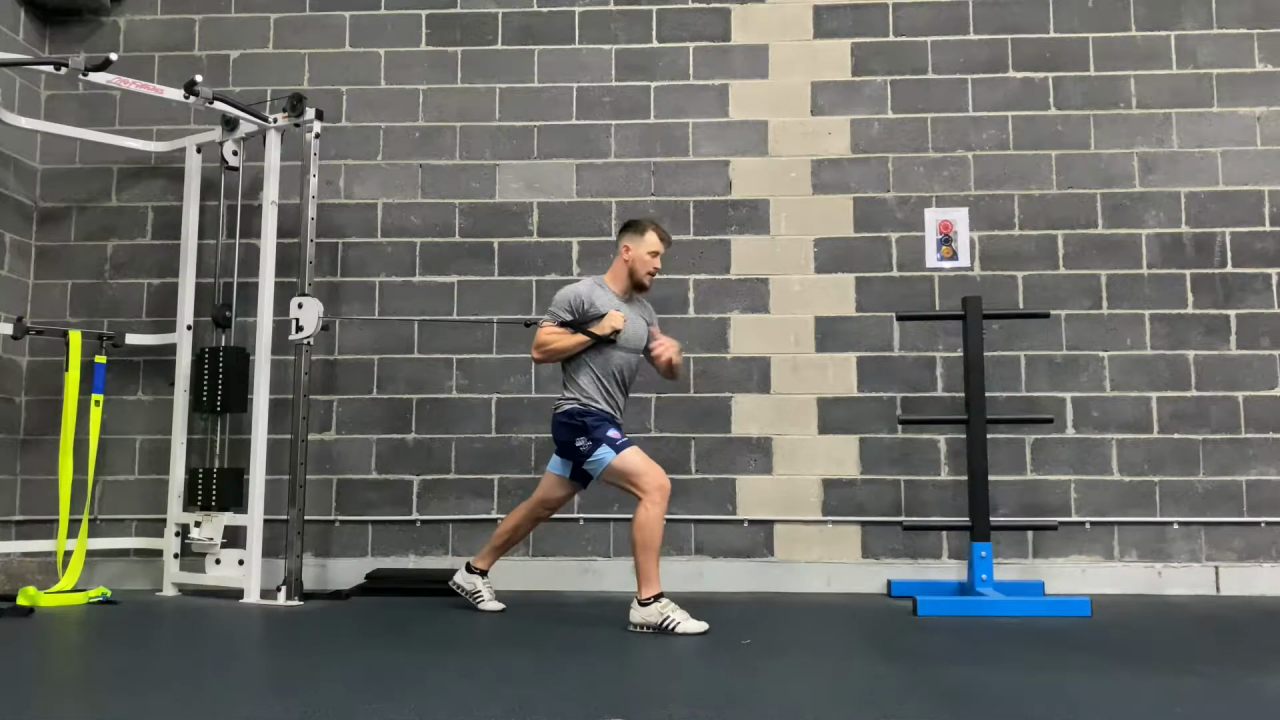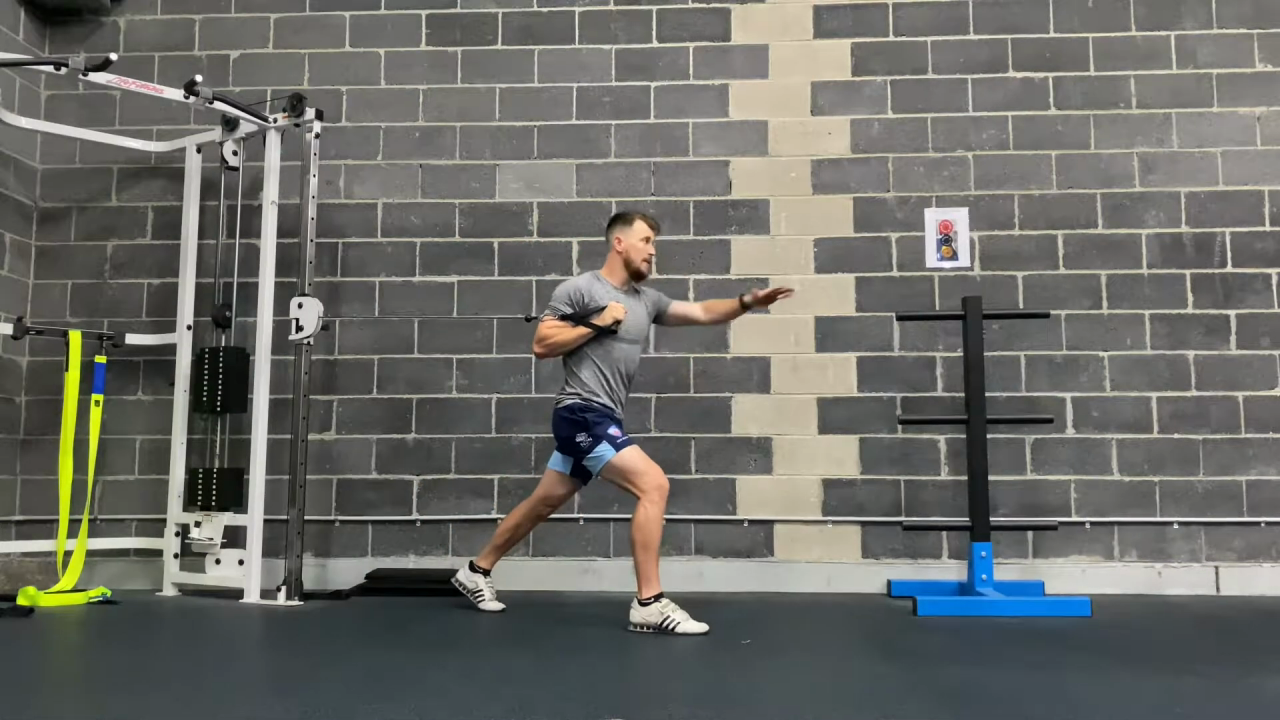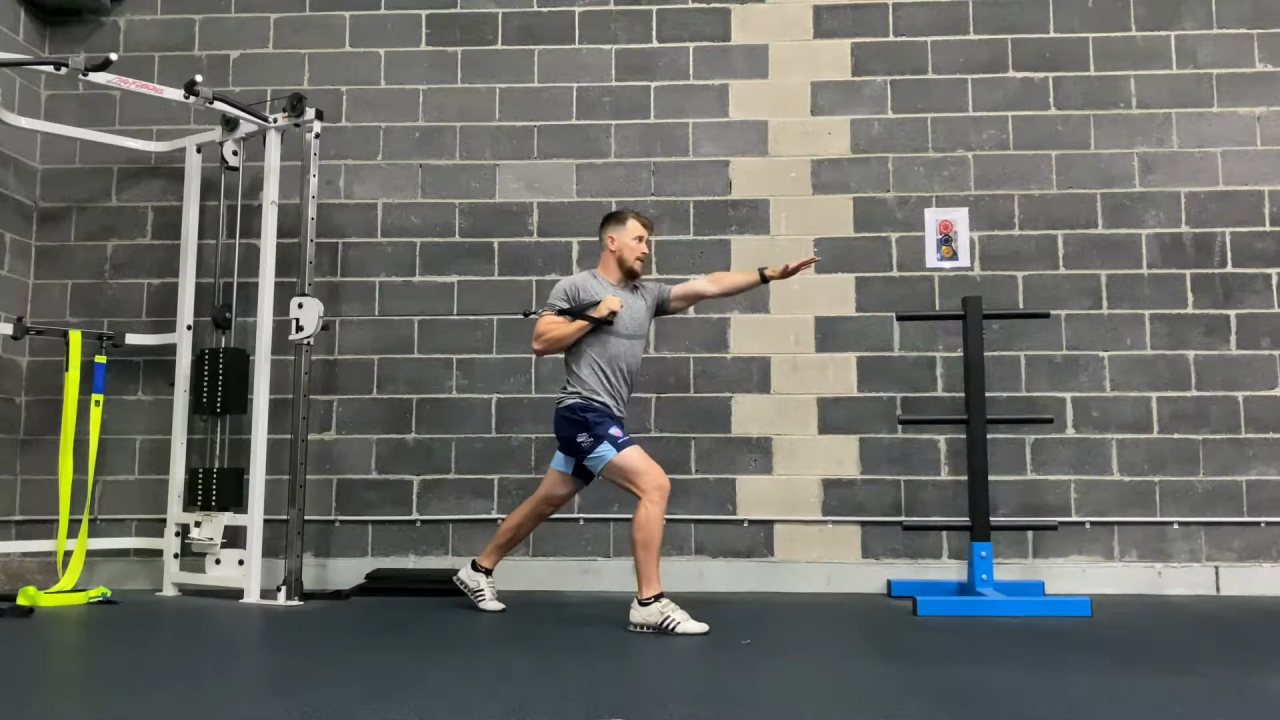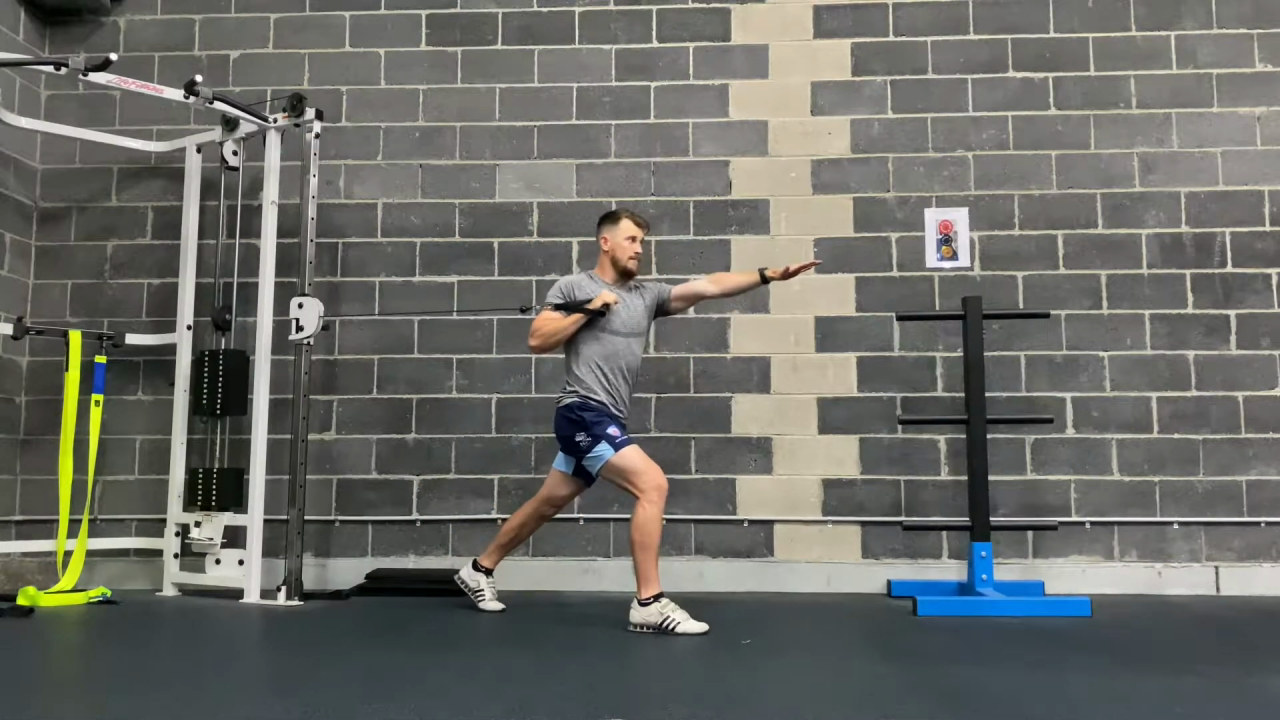
dt=0.2s
person 1, frame 1
left shoulder: (643, 309)
right shoulder: (579, 295)
left elbow: (670, 373)
right elbow: (540, 350)
left wrist: (671, 352)
right wrist: (597, 331)
left hip: (601, 423)
right hip: (582, 418)
left knee: (543, 505)
right knee: (655, 486)
left ankle: (474, 571)
right ankle: (649, 604)
person 1, frame 2
left shoulder: (646, 299)
right shoulder: (578, 289)
left elbow: (701, 312)
right elbow: (542, 345)
left wrist: (747, 302)
right wrist: (597, 323)
left hip: (601, 420)
right hip: (583, 415)
left knee: (543, 503)
right knee: (654, 486)
left ankle: (476, 571)
right ankle: (649, 604)
person 1, frame 3
left shoulder: (648, 295)
right shoulder: (575, 287)
left elbow: (710, 286)
right elbow: (541, 342)
left wrist: (769, 274)
right wrist: (594, 316)
left hip: (602, 420)
right hip: (585, 414)
left knee: (544, 503)
right knee: (654, 485)
left ankle: (478, 570)
right ankle: (649, 604)
person 1, frame 4
left shoulder: (647, 295)
right shoulder: (572, 286)
left elbow: (710, 286)
right elbow: (538, 339)
left wrist: (770, 274)
right wrist: (589, 309)
left hip: (604, 421)
right hip: (584, 414)
left knee: (547, 504)
right knee: (653, 484)
left ankle: (479, 570)
right ankle: (649, 604)
